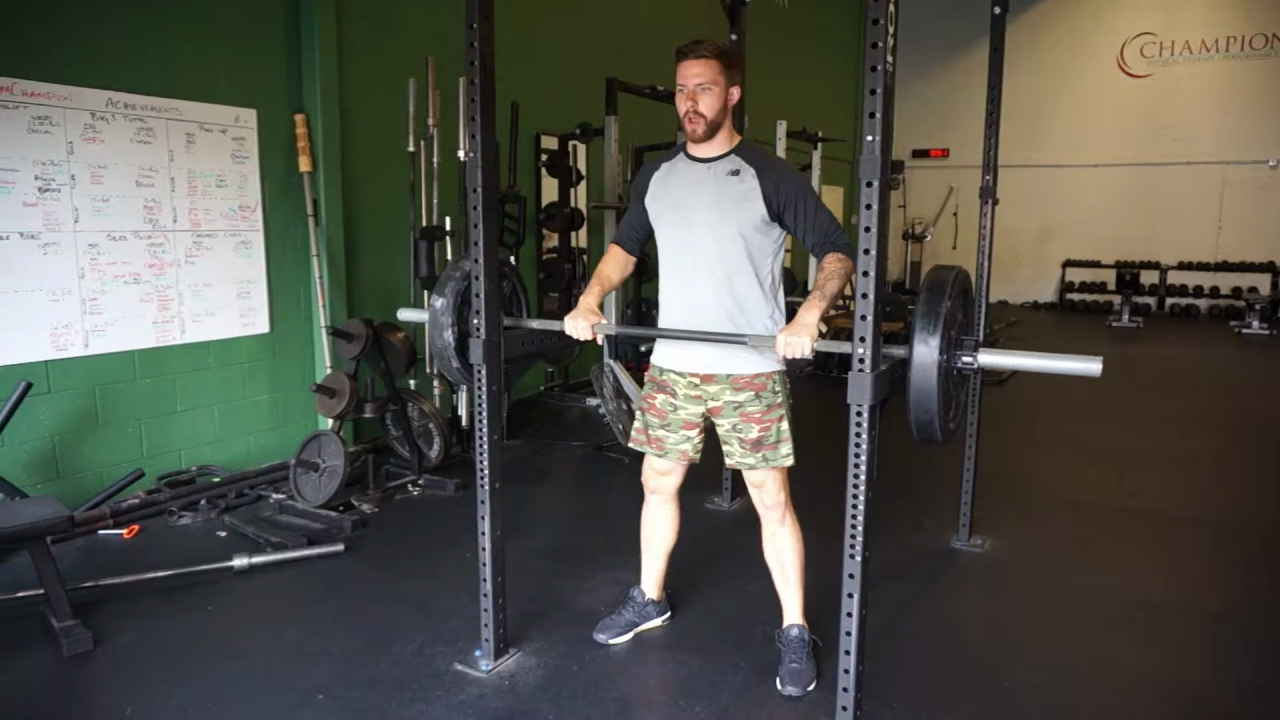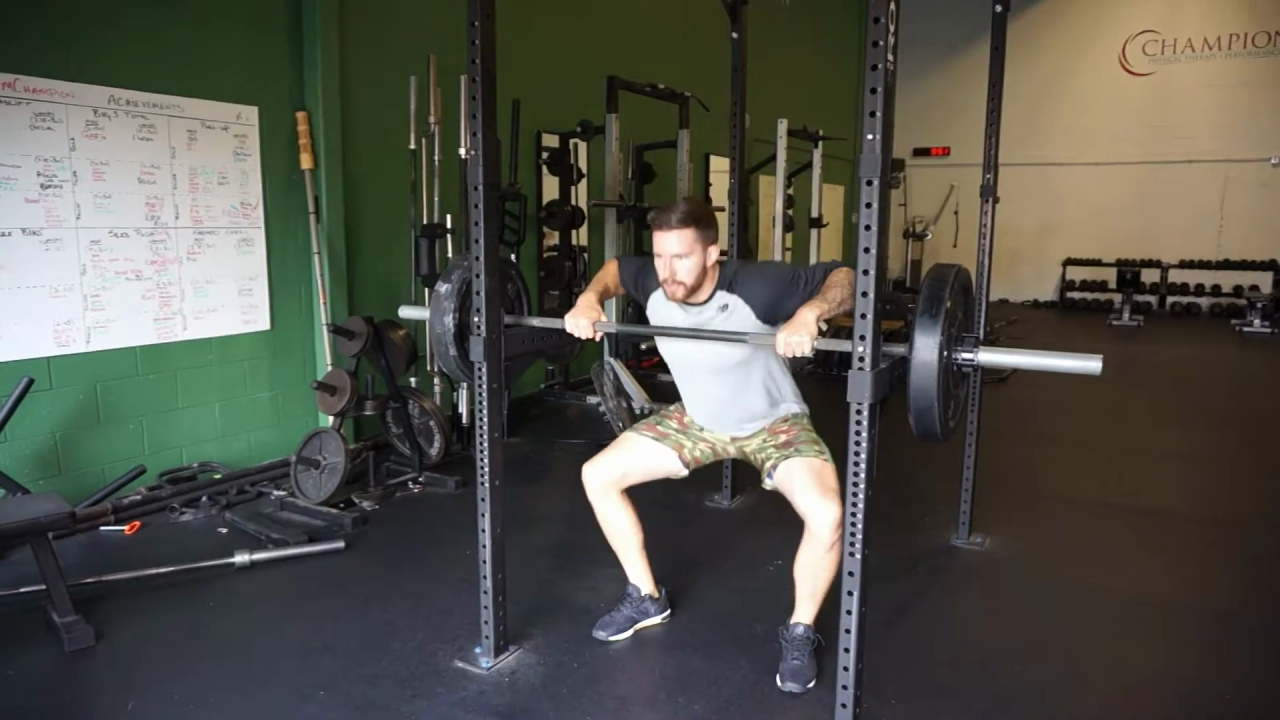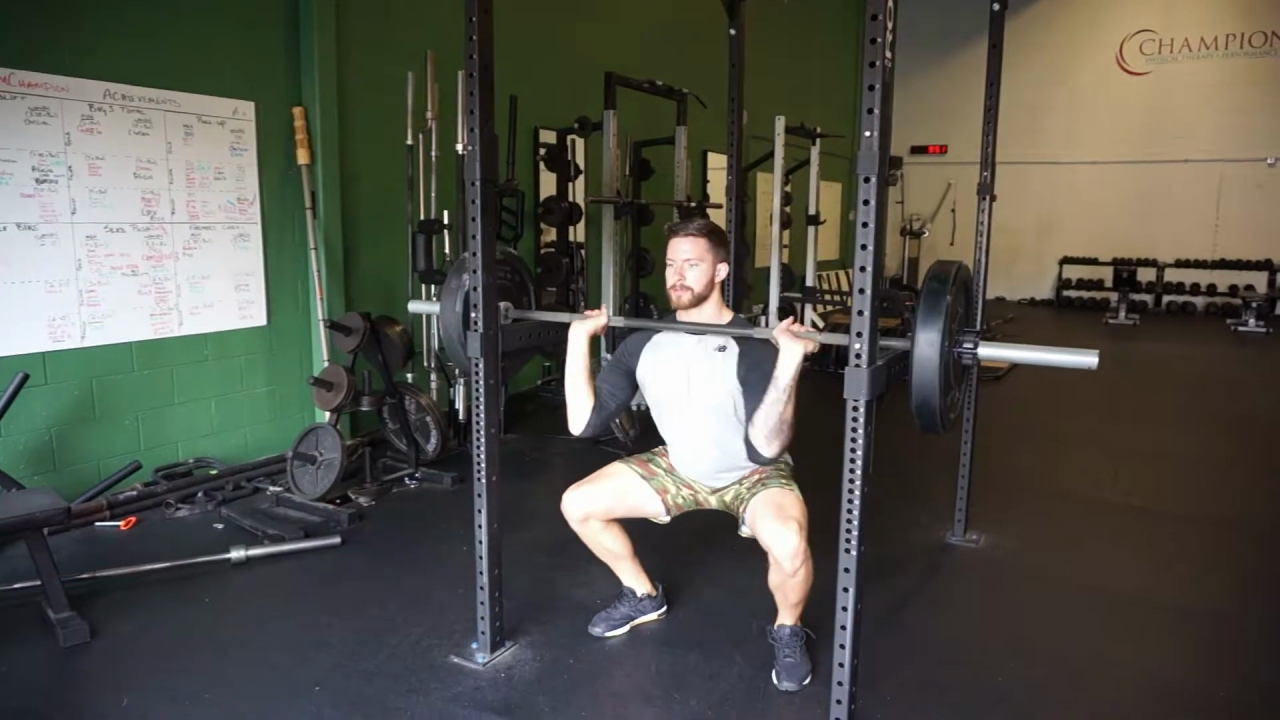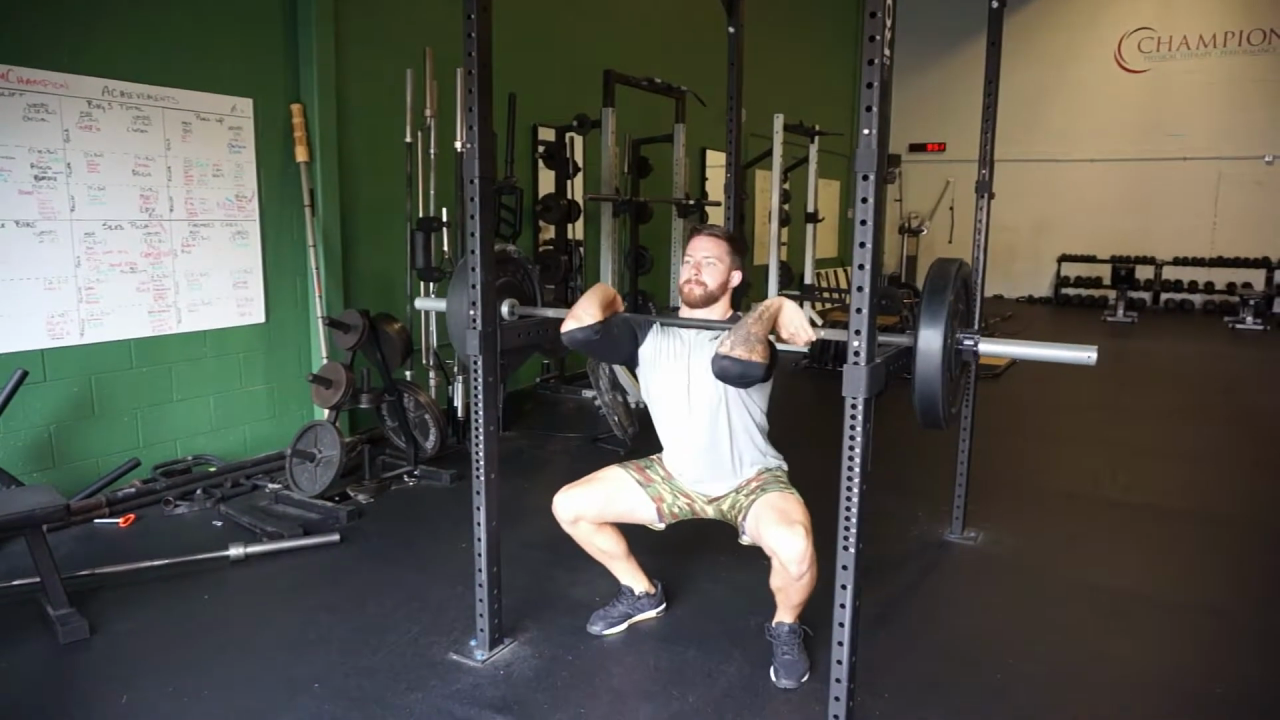
dt=0.7s
person 1, frame 1
left shoulder: (768, 174)
right shoulder: (657, 174)
left elbow: (836, 249)
right elbow: (625, 244)
left wrist: (809, 315)
right wrist: (590, 299)
left hip: (751, 369)
right hip: (672, 363)
left knee: (772, 499)
right knee: (658, 484)
left ankle: (795, 633)
right ankle: (649, 600)
person 1, frame 2
left shoulder: (757, 285)
right shoulder: (652, 284)
left elbow: (844, 275)
right elbow: (616, 267)
left wrist: (808, 315)
right wrist: (589, 300)
left hip: (774, 422)
right hip: (695, 418)
left knee: (825, 516)
right knee: (598, 475)
left ankle: (799, 633)
right ankle: (647, 597)
person 1, frame 3
left shoulder: (752, 348)
right shoulder: (643, 344)
left elbow: (765, 448)
right elbow: (584, 423)
left wrist: (789, 361)
right wrist: (579, 338)
left hip: (751, 474)
right hip: (679, 466)
left knee: (787, 543)
right knee: (577, 505)
left ankle: (787, 631)
right ankle: (643, 596)
person 1, frame 4
left shoulder: (748, 339)
right shoulder: (649, 334)
left elbow: (731, 363)
right elbow: (577, 332)
left wrist: (773, 308)
right wrist: (605, 292)
left hip: (750, 480)
right hip: (675, 476)
left knee: (794, 548)
right knee: (569, 507)
left ankle: (785, 629)
right ankle: (642, 594)
